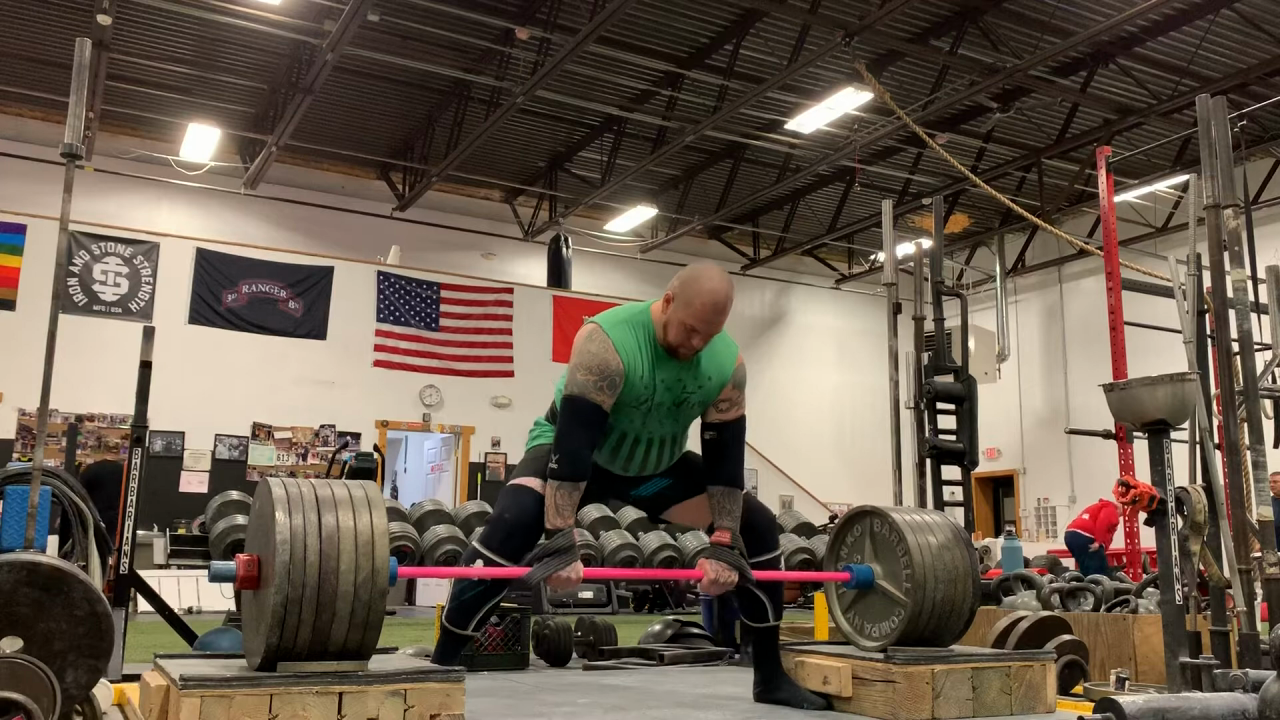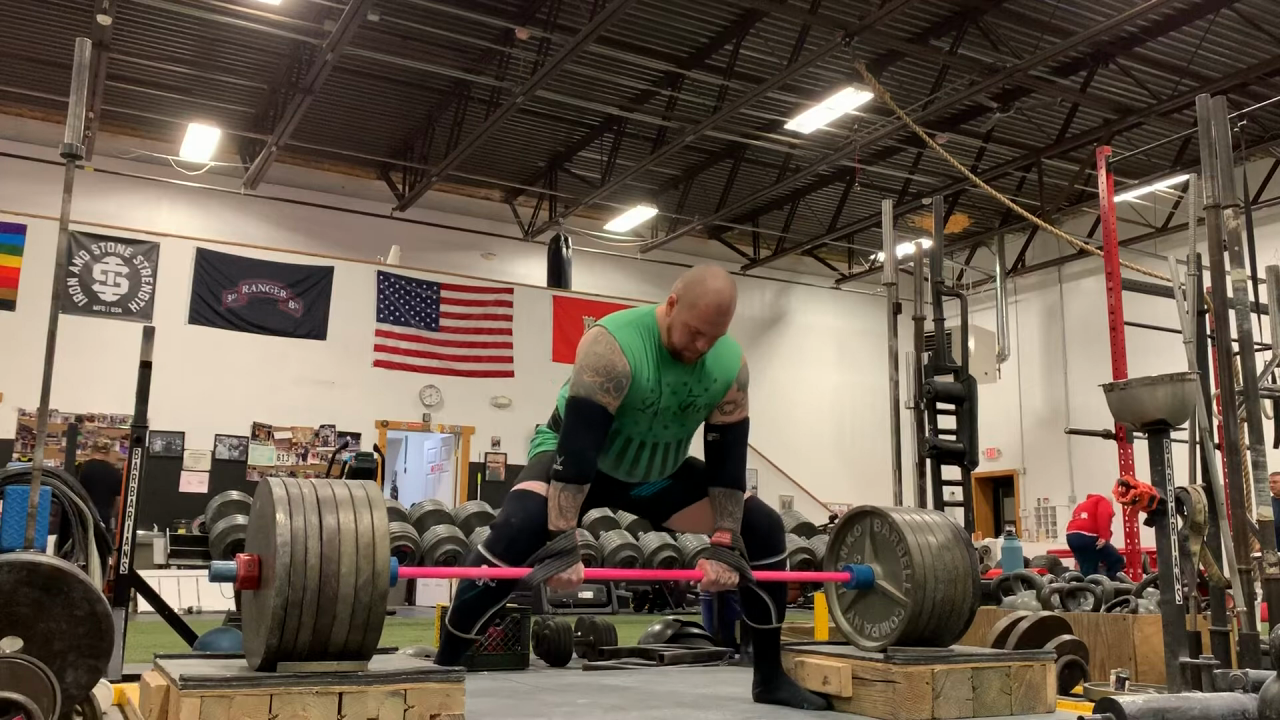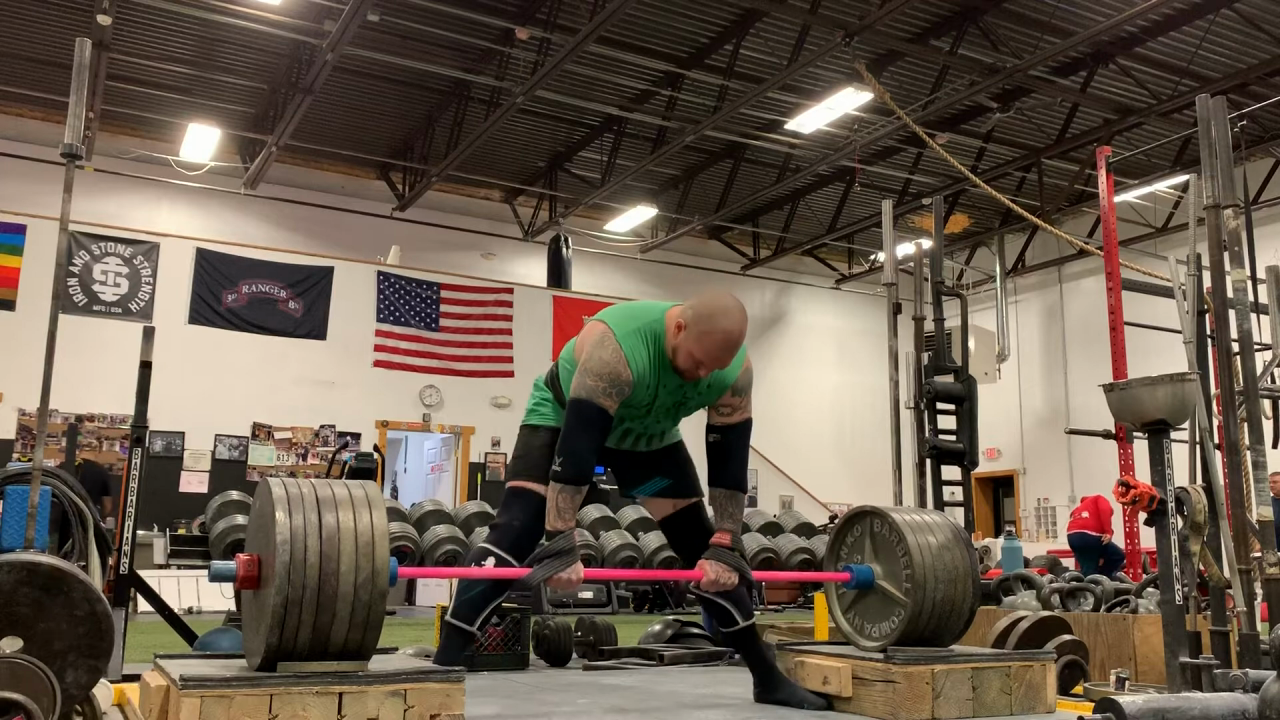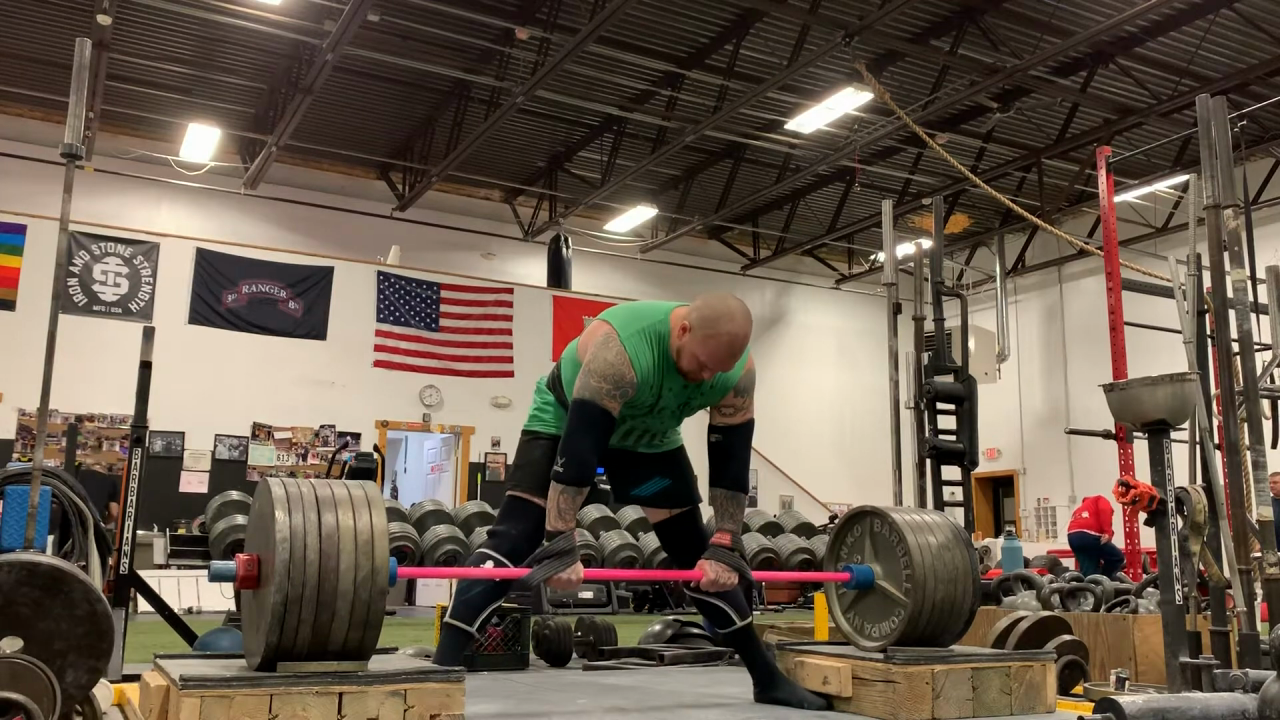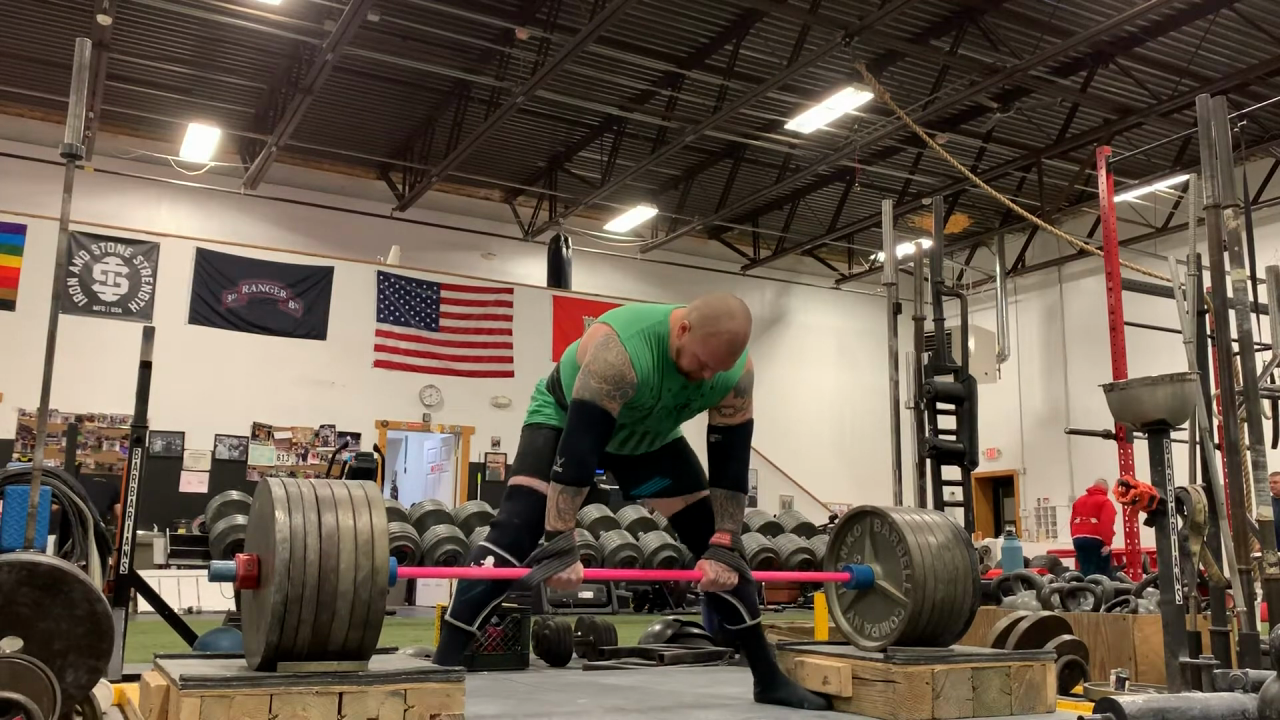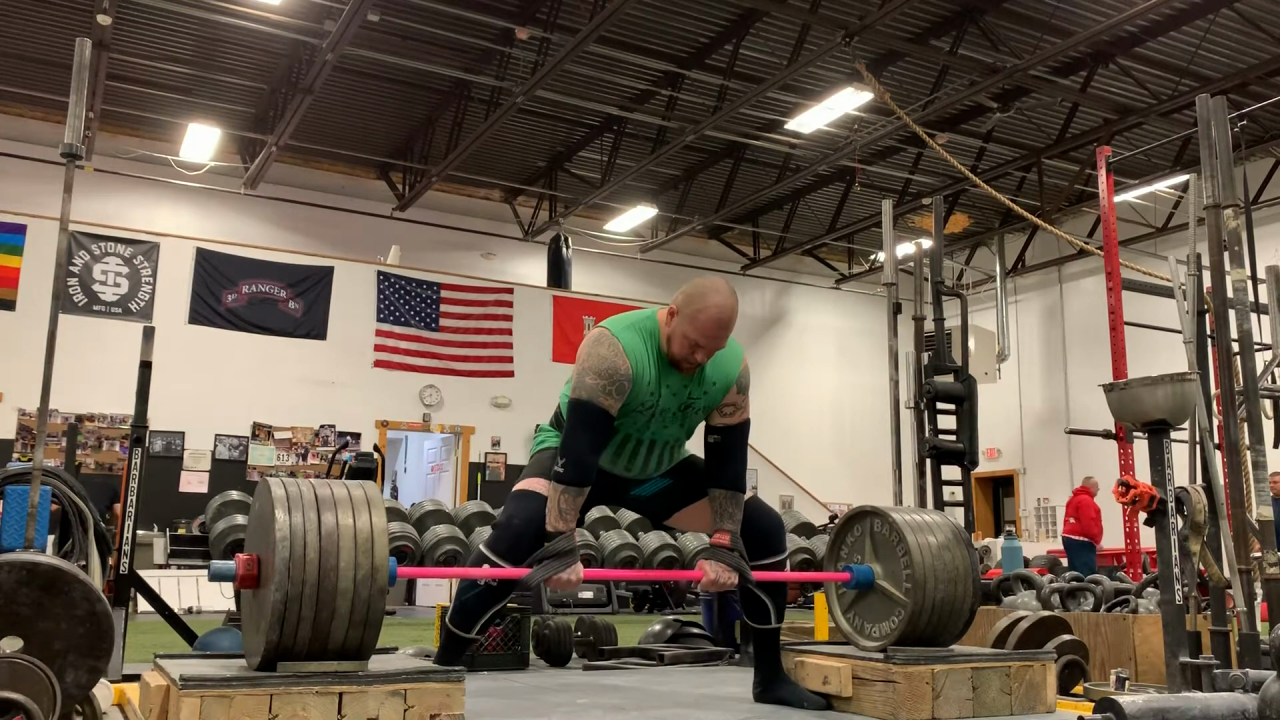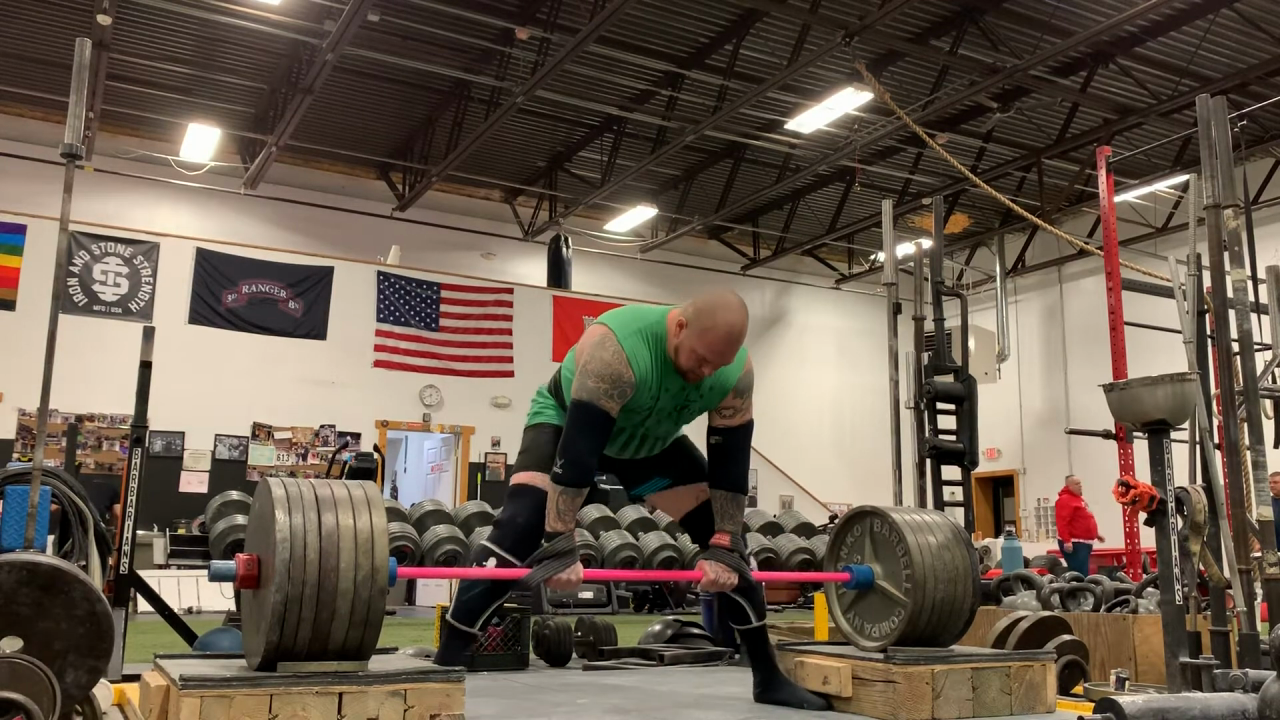
dt=0.5s
person 1, frame 1
left shoulder: (727, 363)
right shoulder: (607, 342)
left elbow: (726, 454)
right elbow: (573, 443)
left wrist: (725, 545)
right wrist: (560, 540)
left hip: (659, 465)
right hip: (575, 447)
left knee: (757, 529)
right knee: (513, 523)
left ankle: (770, 677)
right ankle: (440, 669)
person 1, frame 2
left shoulder: (730, 364)
right shoulder: (612, 345)
left elbow: (728, 457)
right elbow: (578, 444)
left wrist: (725, 546)
right wrist: (563, 543)
left hip: (661, 473)
right hip: (577, 454)
left knee: (765, 531)
right knee: (517, 528)
left ankle: (770, 677)
right ankle: (443, 671)
person 1, frame 3
left shoulder: (734, 369)
right shoulder: (616, 344)
left elbow: (729, 457)
right elbow: (577, 444)
left wrist: (725, 546)
right wrist: (561, 543)
left hip: (649, 435)
right hip: (565, 416)
left knee: (699, 544)
right knee: (516, 530)
left ankle: (767, 678)
right ankle: (443, 672)
person 1, frame 4
left shoulder: (737, 370)
right shoulder: (620, 344)
left elbow: (731, 458)
right elbow: (580, 444)
left wrist: (725, 547)
right wrist: (560, 543)
left hip: (651, 436)
right hip: (567, 419)
left knee: (698, 552)
right knee: (514, 538)
left ankle: (768, 679)
right ankle: (442, 673)
person 1, frame 5
left shoulder: (736, 370)
right shoulder: (620, 347)
left elbow: (730, 458)
right elbow: (579, 446)
left wrist: (724, 546)
right wrist: (560, 544)
left hip: (651, 439)
right hip: (566, 419)
left knee: (713, 535)
right knee: (518, 526)
left ankle: (768, 677)
right ankle: (441, 671)
person 1, frame 6
left shoulder: (731, 367)
right shoulder: (614, 348)
left elbow: (728, 459)
right elbow: (580, 448)
left wrist: (725, 547)
right wrist: (561, 545)
left hip: (660, 468)
right hip: (575, 446)
left knee: (765, 531)
right knee: (520, 527)
left ankle: (770, 678)
right ankle: (441, 671)
person 1, frame 7
left shoulder: (735, 371)
right shoulder: (617, 345)
left elbow: (731, 459)
right elbow: (579, 446)
left wrist: (725, 546)
right wrist: (560, 545)
left hip: (652, 440)
right hip: (568, 421)
left knee: (724, 538)
right knee: (521, 525)
left ankle: (768, 677)
right ankle: (443, 670)
